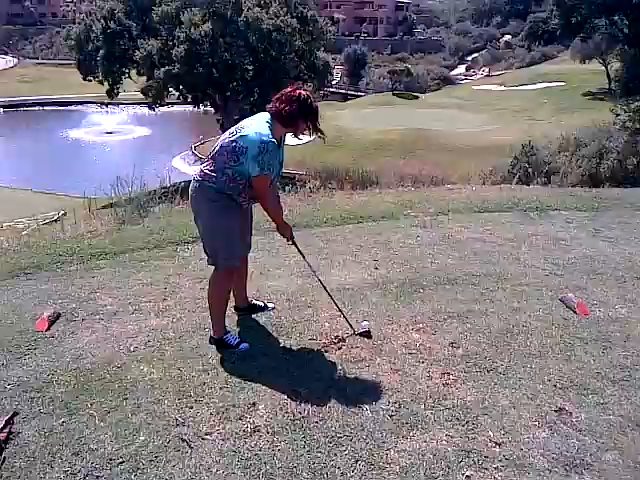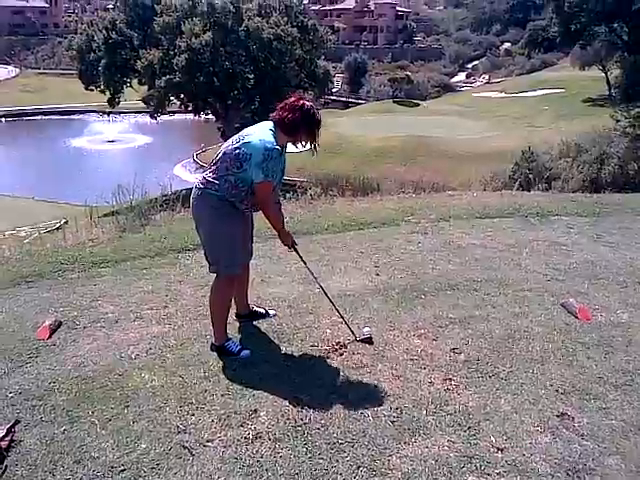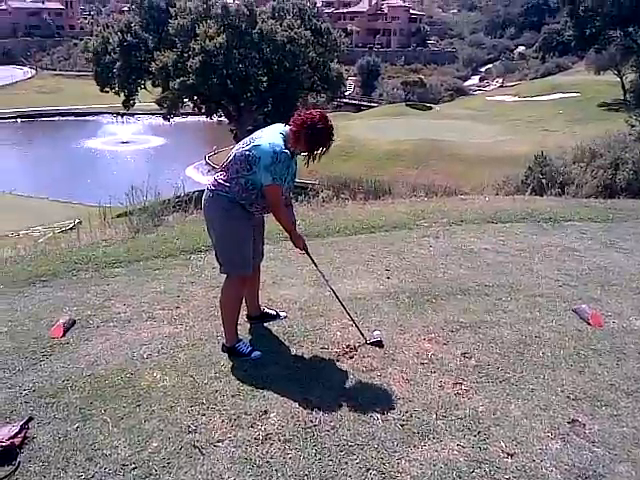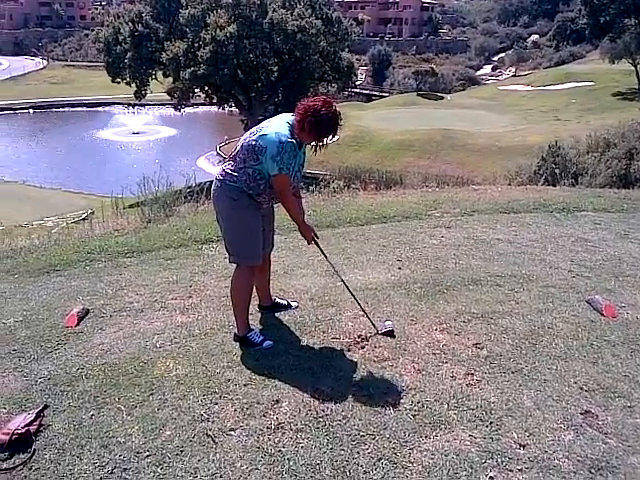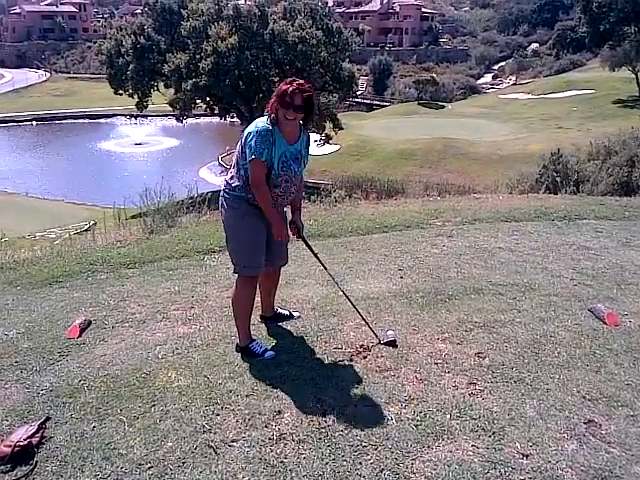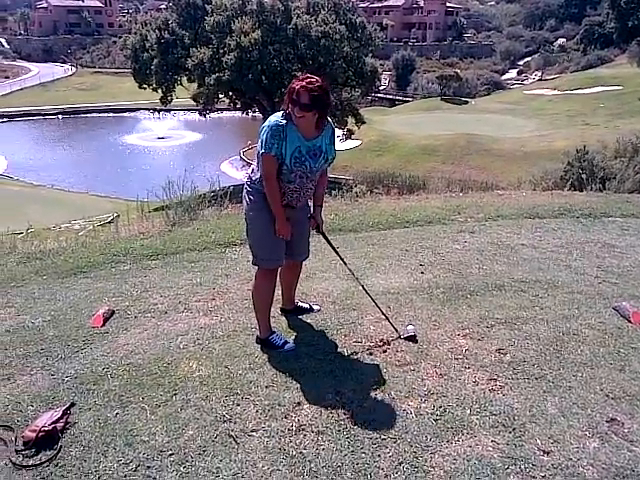
dt=0.5s
person 1, frame 1
left shoulder: (269, 123)
right shoulder: (262, 141)
left elbow: (269, 181)
right elbow: (262, 192)
left wrist: (278, 208)
right wrist: (281, 223)
left hip: (234, 195)
right hip: (213, 197)
left knee: (241, 253)
right knee: (226, 264)
left ankle: (242, 303)
right ankle: (218, 333)
person 1, frame 2
left shoulder: (271, 132)
right shoulder: (265, 148)
left elbow: (270, 187)
right elbow: (264, 200)
left wrist: (279, 214)
right wrist: (282, 232)
left hip: (235, 203)
right hip: (215, 205)
left knee: (242, 260)
right knee: (228, 272)
left ankle: (243, 310)
right ankle: (220, 340)
person 1, frame 3
left shoulder: (285, 134)
right shoulder: (275, 152)
left elbow: (283, 189)
right elbow: (275, 203)
left wrist: (291, 214)
right wrist: (294, 234)
left hip: (247, 204)
right hip: (226, 206)
left knee: (253, 262)
right knee: (238, 273)
left ankle: (255, 311)
right ankle: (231, 341)
person 1, frame 4
left shoulder: (293, 126)
right shoulder: (281, 142)
left elbow: (292, 176)
right elbow: (283, 192)
left wrist: (299, 204)
right wrist: (302, 225)
left hip: (257, 195)
right hip: (235, 197)
left knee: (263, 253)
right knee: (248, 263)
left ankle: (266, 301)
right ankle: (243, 331)
person 1, frame 5
left shoulder: (302, 135)
right shoulder: (261, 132)
left elbow: (297, 177)
right elbow: (257, 183)
left wrist: (296, 214)
right wrist: (276, 222)
left hip: (272, 207)
right hip: (242, 206)
left knee: (274, 264)
right knee: (249, 273)
left ankle: (268, 312)
right ankle: (244, 341)
person 1, frame 6
left shoulder: (327, 130)
right shoulder: (275, 127)
left elbow: (322, 172)
right elbow: (268, 177)
left wrist: (317, 209)
right wrist: (280, 218)
left hip: (298, 203)
right hip: (264, 201)
left knee: (295, 258)
right knee: (269, 266)
left ankle: (289, 304)
right ankle: (265, 333)
